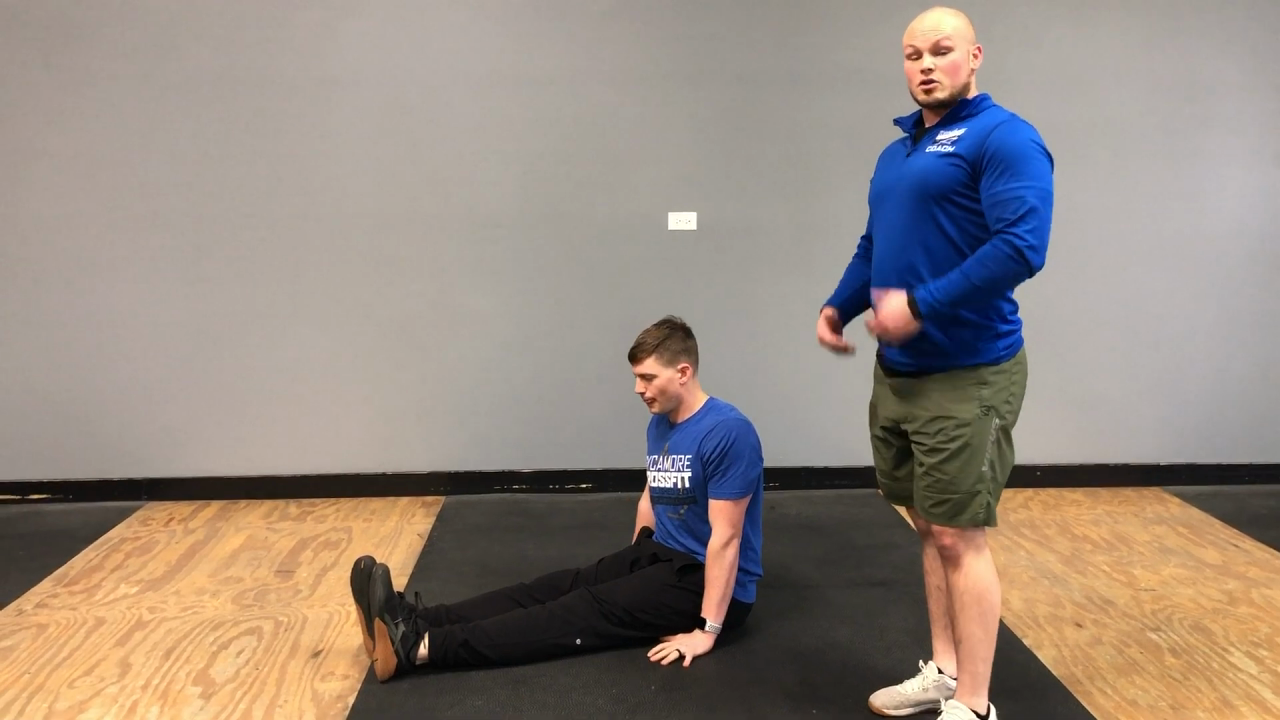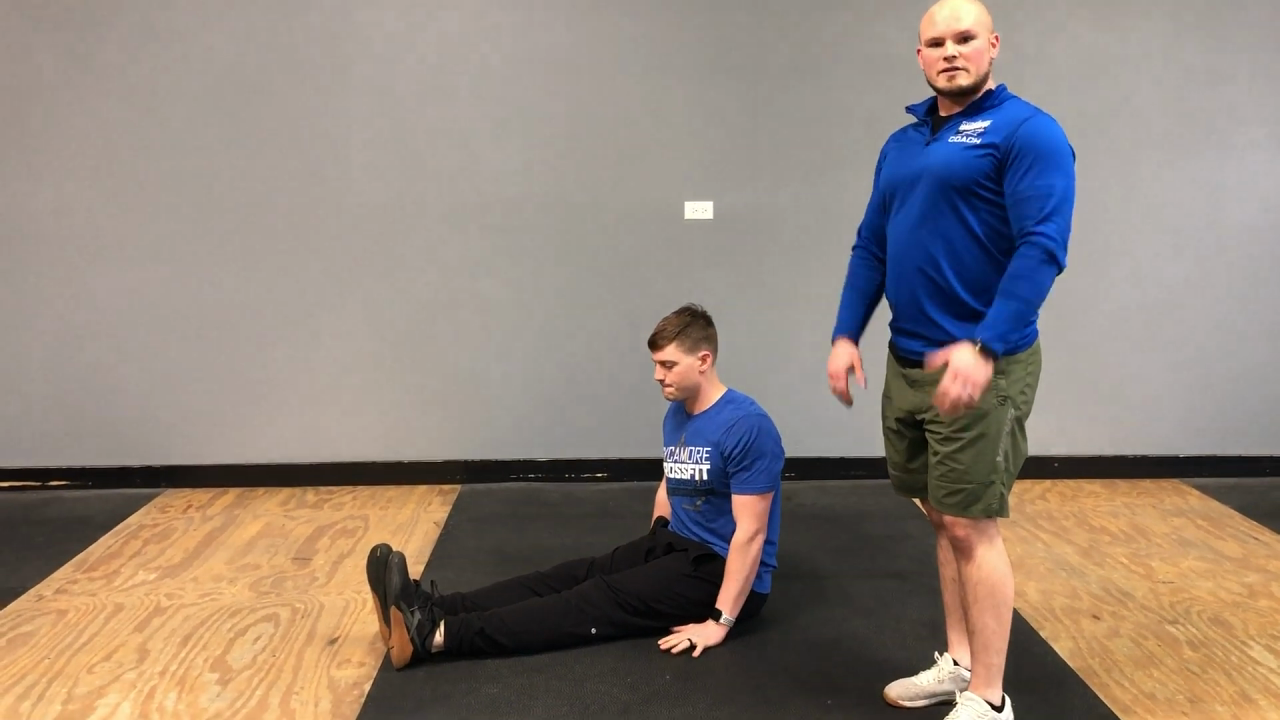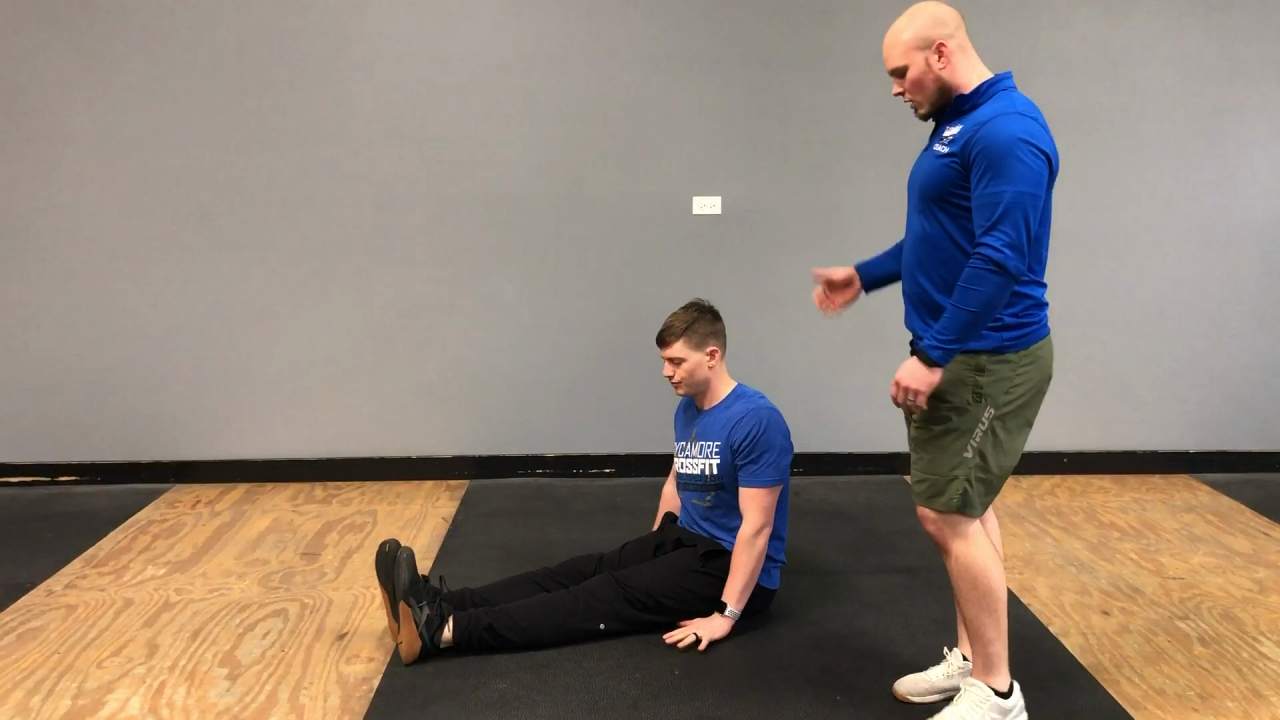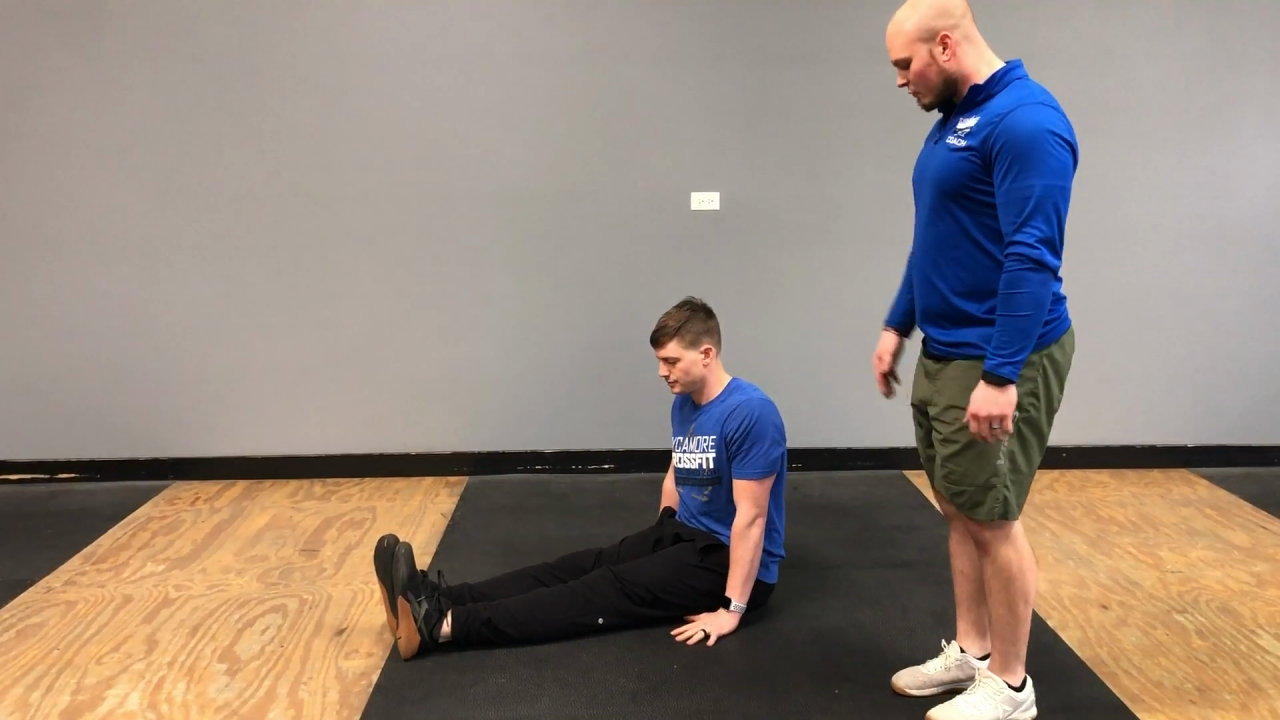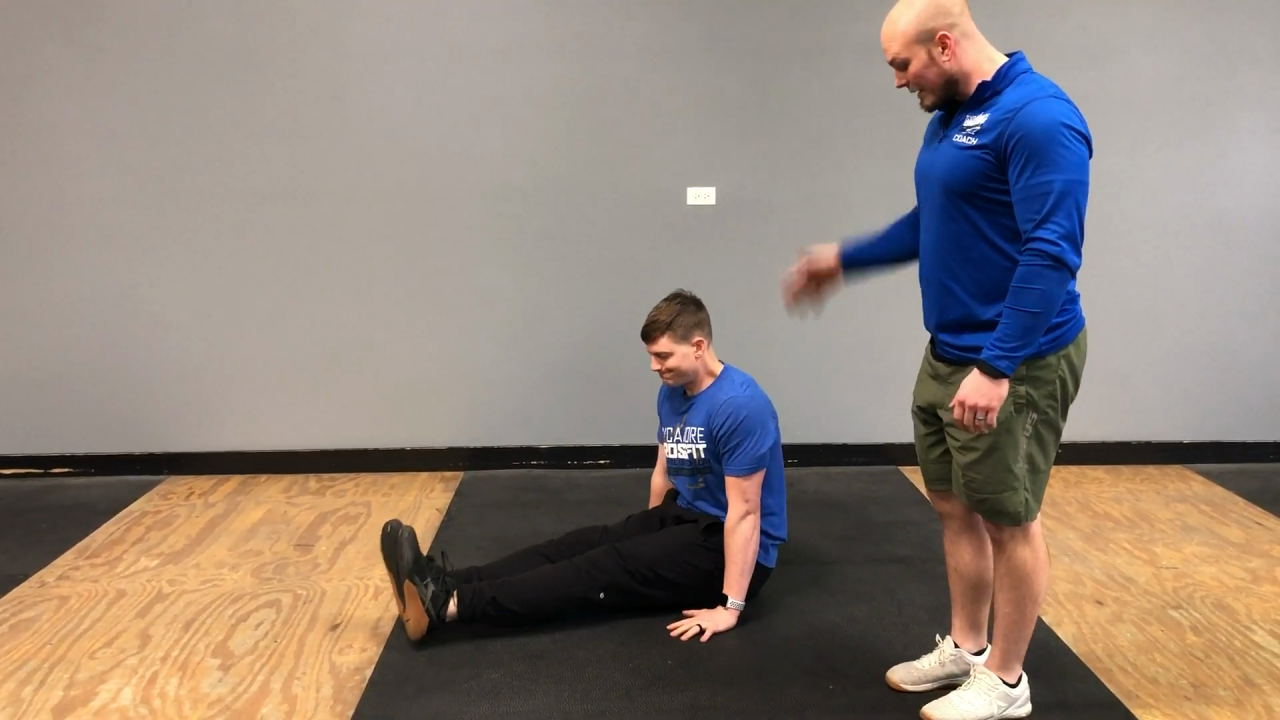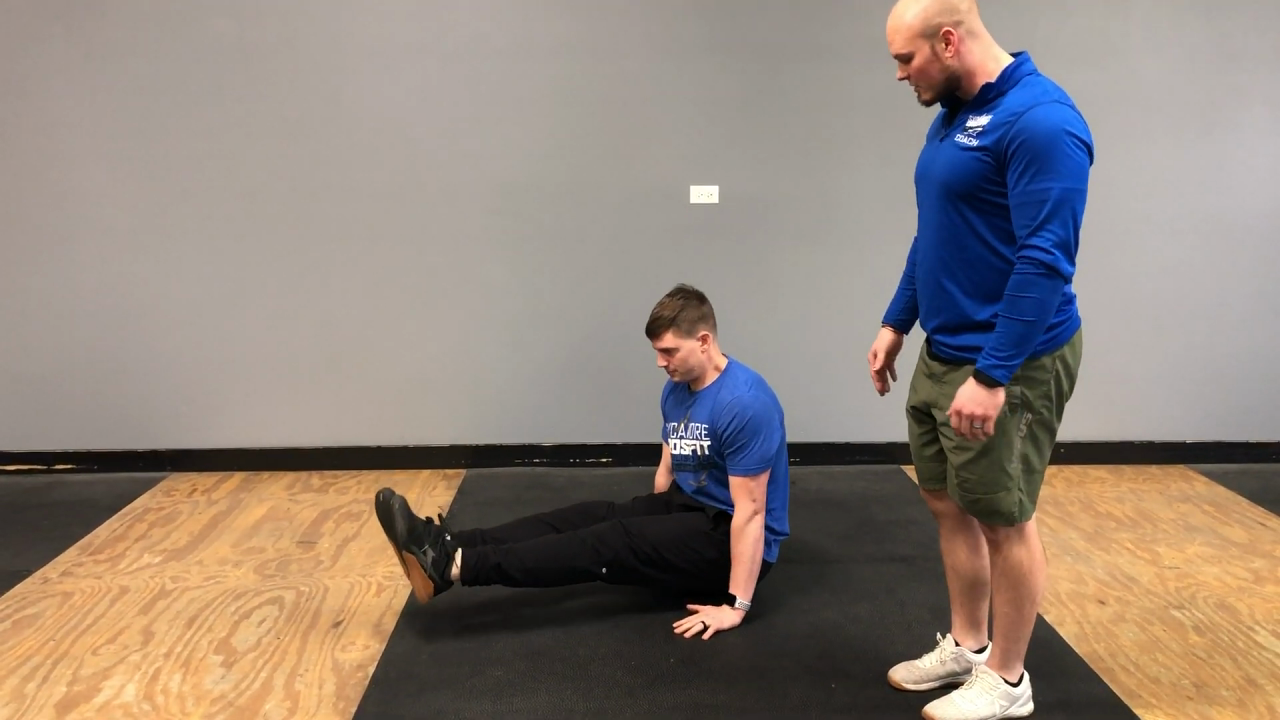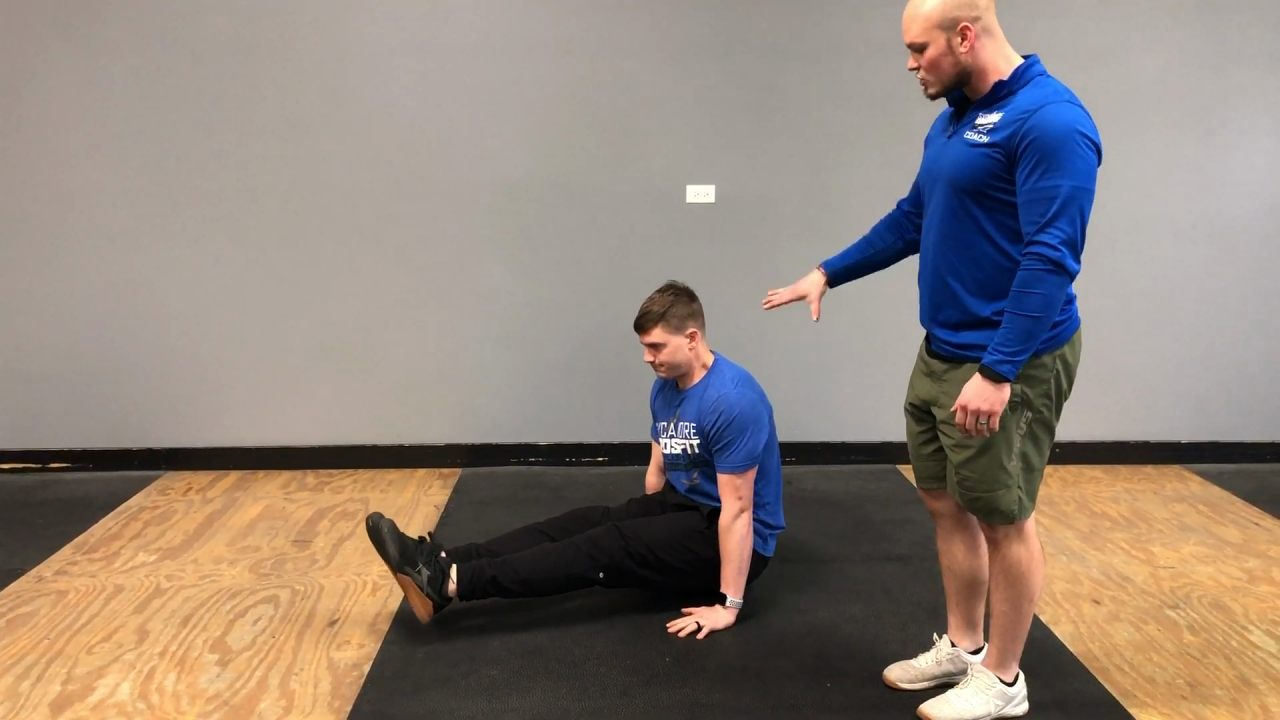
dt=0.7s
person 1, frame 1
left shoulder: (1005, 139)
right shoulder: (896, 153)
left elbow: (1021, 247)
right elbow: (876, 252)
left wrist: (918, 306)
right wrist: (839, 304)
left hip: (967, 376)
right hip: (897, 373)
left knee: (960, 537)
right knee: (930, 528)
person 1, frame 2
left shoulder: (1026, 132)
right shoulder: (901, 143)
left elbow: (1043, 248)
right elbow: (872, 243)
left wrist: (983, 345)
right wrist: (845, 332)
left hip: (979, 366)
right hip: (906, 363)
left knee: (972, 527)
right knee: (941, 518)
person 1, frame 3
left shoulder: (1007, 130)
right shoulder: (956, 126)
left elbow: (999, 260)
left wrist: (931, 356)
right wrist: (865, 276)
left hip: (989, 361)
right hip: (959, 355)
left knee: (947, 516)
right knee: (963, 510)
right ankle: (970, 657)
person 1, frame 4
left shoulder: (1026, 122)
right shoulder: (954, 118)
left elbow: (1030, 258)
left wrist: (1000, 375)
right wrist: (897, 326)
left hip: (997, 364)
right hip: (943, 354)
left knee: (990, 520)
right knee: (959, 511)
right ankle: (970, 651)
person 1, frame 5
left shoulder: (1039, 117)
right shoulder: (948, 119)
left elbow: (1051, 254)
left wrist: (996, 367)
right wrist: (848, 259)
left hip: (1015, 365)
right hip: (945, 354)
left knee: (1008, 519)
right knee: (955, 507)
right ankle: (966, 647)
person 1, frame 6
left shoulder: (1041, 121)
right shoulder: (951, 117)
left elbow: (1045, 262)
left wrist: (991, 375)
right wrist: (895, 322)
left hip: (1008, 363)
right hip: (942, 354)
left knee: (1003, 519)
right knee: (948, 504)
right ankle: (966, 645)
person 1, frame 7
left shoulder: (1049, 121)
right shoulder: (954, 120)
left elbow: (1053, 258)
right elbow: (912, 222)
left wrist: (996, 372)
right wrist: (829, 271)
left hip: (1006, 366)
right hip: (941, 352)
left knee: (1003, 519)
right knee: (945, 502)
right ankle: (961, 646)
person 2, frame 1
left shoulder: (727, 432)
right shoulder: (660, 424)
left elbow: (725, 538)
left wrist: (707, 630)
right wrist: (632, 569)
left hip: (712, 582)
right hip: (665, 555)
left knee: (588, 611)
right knee: (560, 587)
left ankle: (419, 647)
right ankle: (417, 623)
person 2, frame 2
left shoulder: (747, 427)
right shoulder: (676, 414)
left elbow: (750, 532)
left wrist: (720, 621)
right wrist: (648, 558)
left hip: (723, 570)
right hip: (679, 545)
left knee: (603, 599)
right knee: (576, 575)
left ankle: (435, 635)
right ankle: (433, 612)
person 2, frame 3
left shoulder: (756, 420)
right shoulder: (688, 408)
left elbow: (757, 526)
left wrist: (726, 614)
right wrist: (652, 554)
left hip: (733, 567)
right hip: (687, 539)
left knee: (611, 594)
right knee: (583, 571)
left ankle: (444, 630)
right ankle: (441, 607)
person 2, frame 4
left shoulder: (750, 413)
right shoulder: (685, 405)
left elbow: (751, 516)
left wrist: (731, 609)
right wrist: (655, 548)
left hip: (731, 561)
right hip: (687, 534)
left knee: (609, 589)
right knee: (583, 566)
left ankle: (442, 625)
right ankle: (440, 602)
person 2, frame 5
left shoulder: (740, 405)
right shoulder: (672, 393)
left elbow: (744, 511)
right elbow: (663, 473)
left wrist: (730, 607)
right wrist: (652, 537)
left hip: (736, 550)
right hip: (689, 519)
left knee: (609, 566)
right knee: (589, 541)
left ankle: (447, 604)
right ankle: (445, 585)
person 2, frame 6
left shoulder: (744, 404)
right shoulder: (677, 390)
left elbow: (750, 511)
left wrist: (736, 605)
right wrist: (654, 527)
left hip: (730, 542)
right hip: (692, 508)
left knee: (612, 542)
right knee: (593, 516)
left ankle: (452, 565)
right ankle: (448, 551)
person 2, frame 7
left shoulder: (732, 400)
right shoulder: (666, 388)
left elbow: (737, 509)
right elbow: (658, 469)
left wrist: (728, 606)
right wrist: (648, 529)
left hip: (736, 539)
right hip: (684, 507)
left knee: (609, 547)
right knee: (589, 521)
left ankle: (449, 583)
right ankle: (444, 564)
